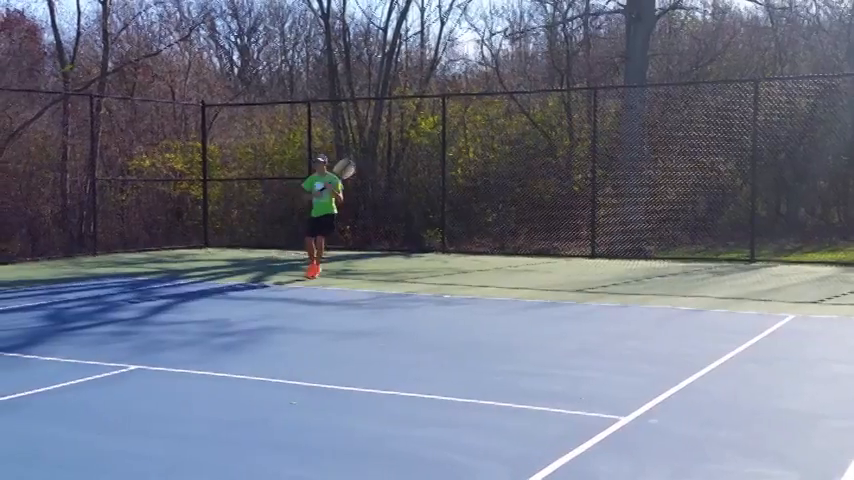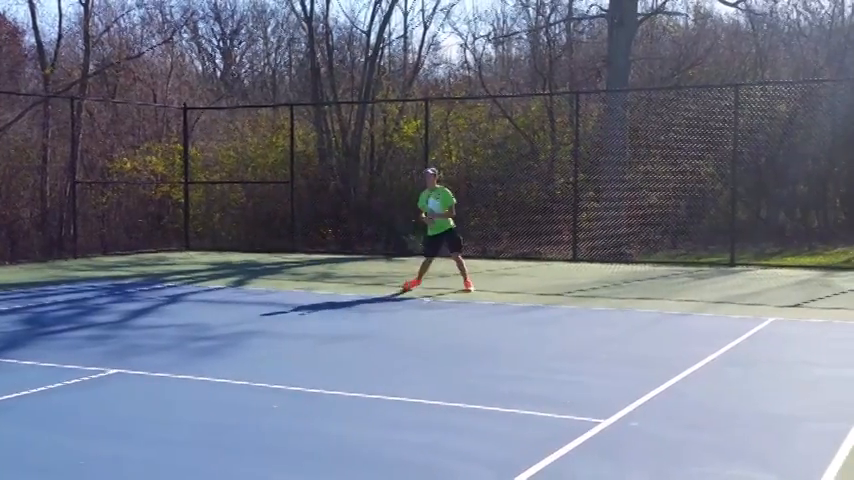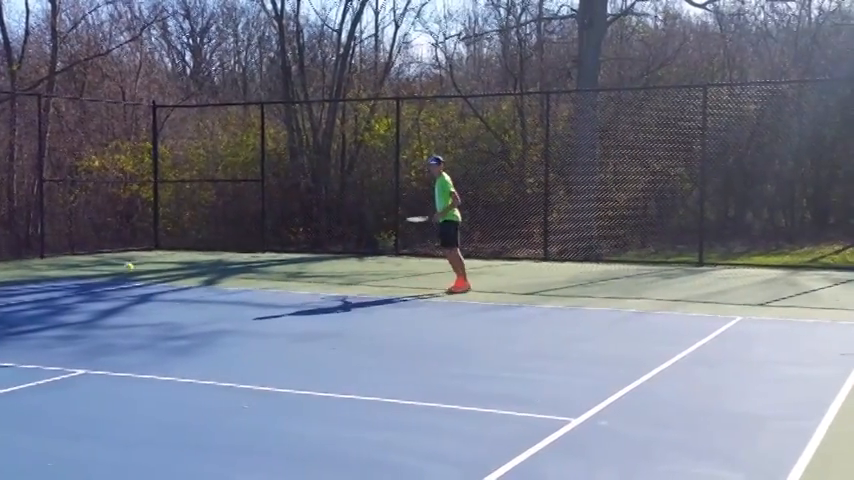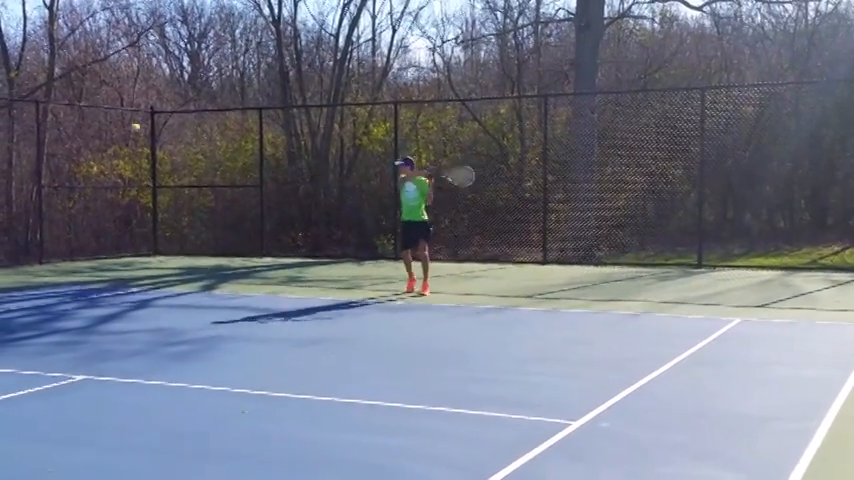
dt=1s
person 1, frame 1
left shoulder: (333, 179)
right shoulder: (311, 178)
left elbow: (340, 199)
left wrist: (332, 190)
right wrist: (313, 194)
left hip: (328, 213)
right hip: (315, 214)
left knee: (319, 240)
right knee: (308, 240)
left ankle: (317, 266)
right ankle: (312, 265)
person 1, frame 2
left shoulder: (445, 192)
right shoulder: (424, 195)
left elbow: (452, 213)
right elbow: (421, 213)
left wrist: (438, 215)
right wrist: (426, 219)
left hip: (448, 229)
right hip: (433, 231)
left knee: (456, 256)
right knee: (428, 259)
left ankle: (467, 281)
right ankle: (417, 280)
person 1, frame 3
left shoulder: (444, 180)
right shoulder: (439, 180)
left elbow: (457, 201)
left wrist: (442, 213)
right wrist: (439, 214)
left hip: (450, 220)
right hip: (445, 220)
left knee: (452, 251)
right knee: (448, 251)
left ankle: (463, 282)
right ankle: (461, 280)
person 1, frame 4
left shoulder: (422, 182)
right shoulder: (402, 179)
left elbow: (428, 202)
right elbow: (401, 181)
left wrist: (429, 185)
right wrist: (419, 174)
left hip: (421, 220)
right hip: (407, 220)
left knee: (422, 251)
right knee: (405, 253)
left ankle: (425, 283)
right ankle: (411, 278)
